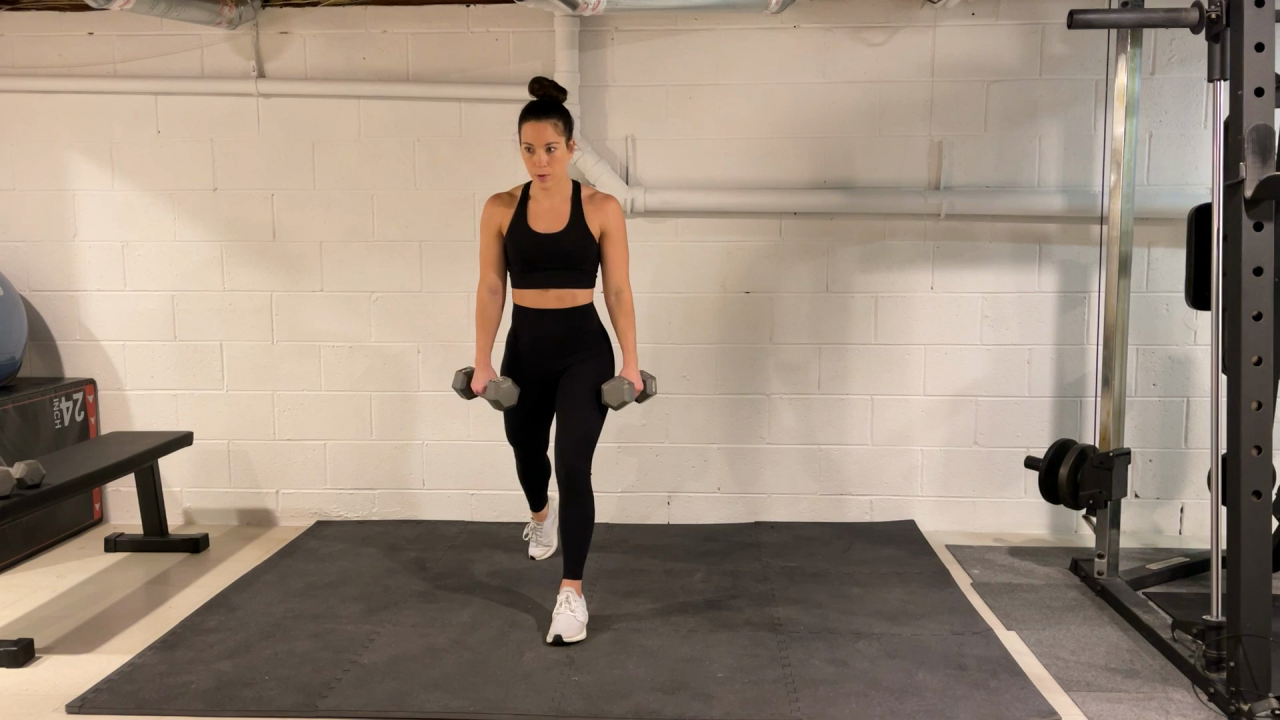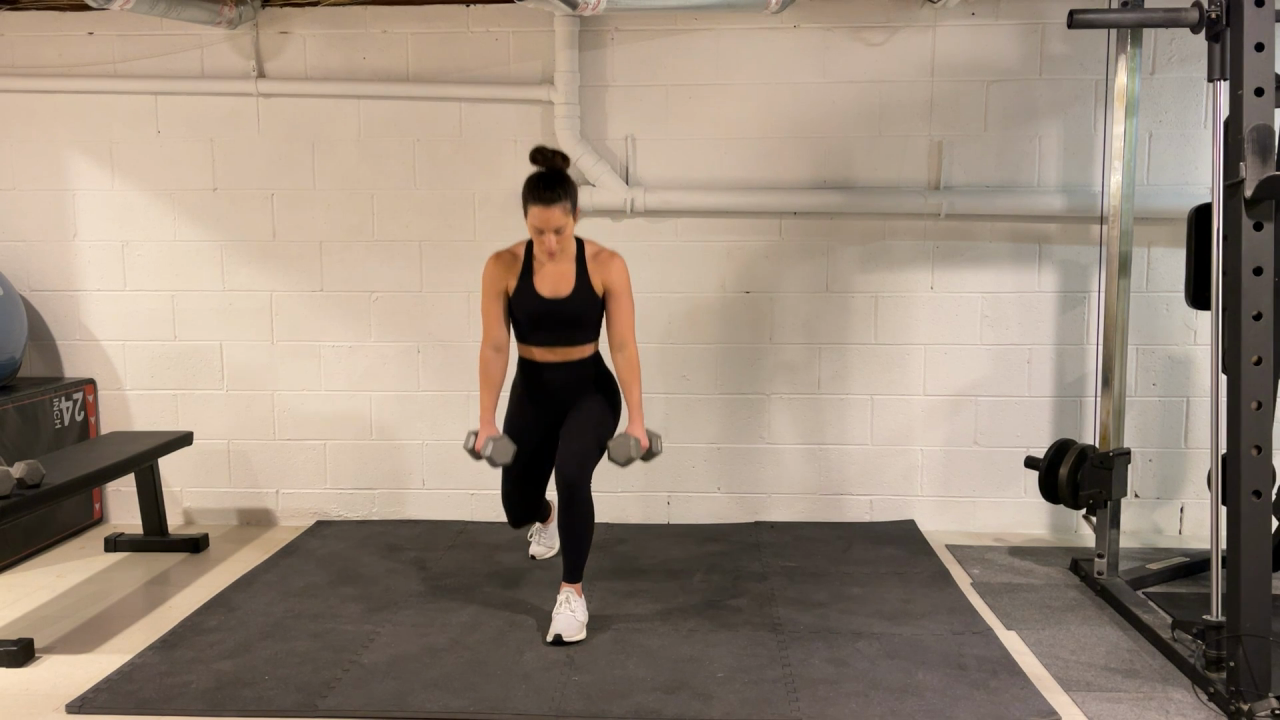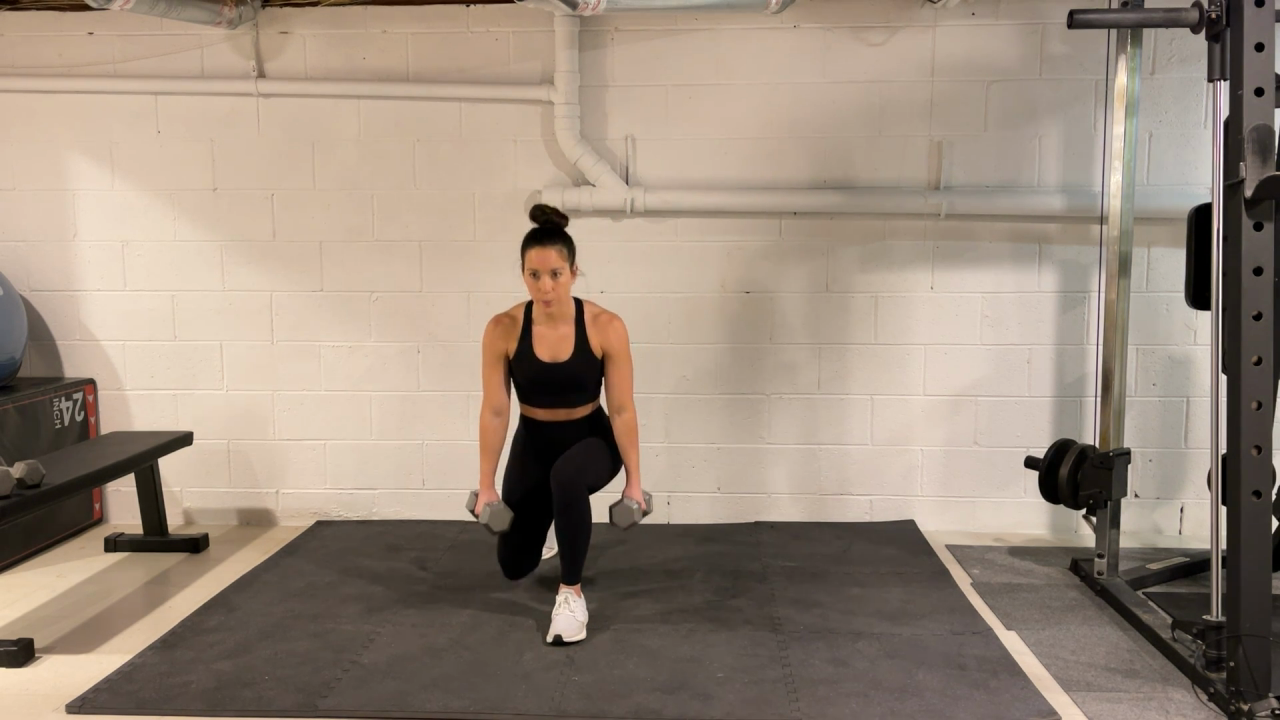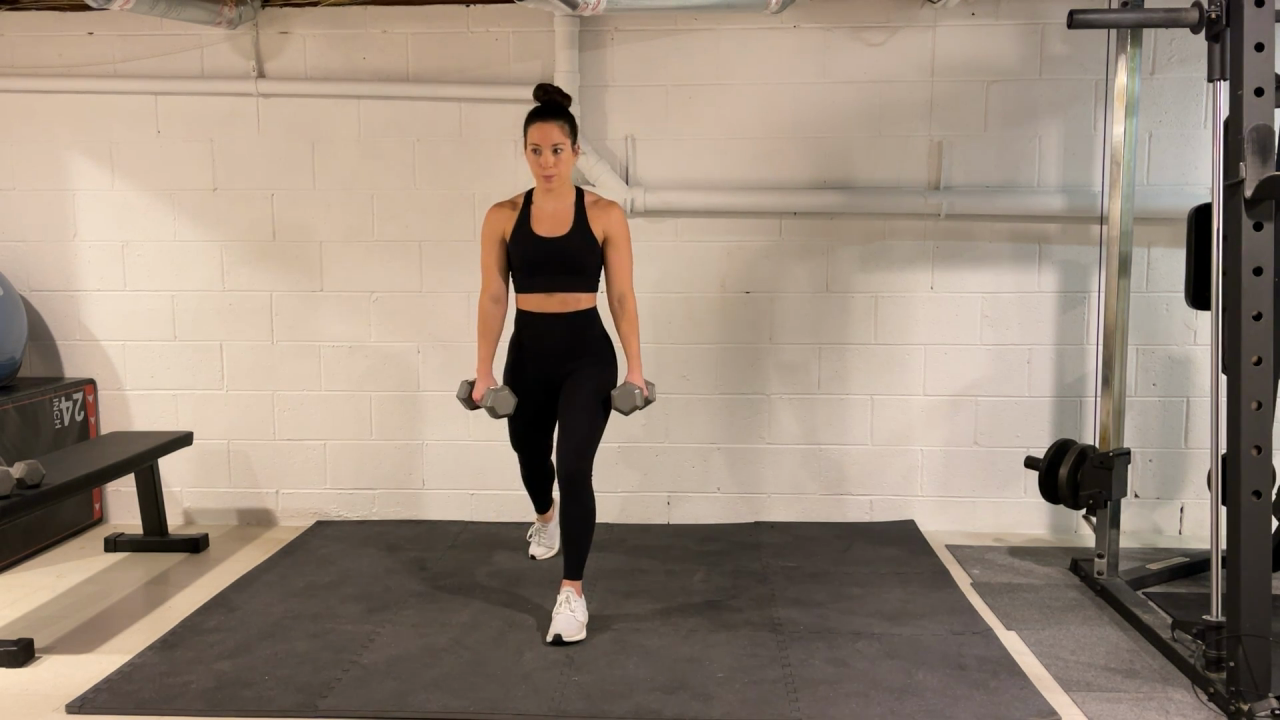
dt=0.7s
person 1, frame 1
left shoulder: (602, 208)
right shoulder: (501, 208)
left elbow: (618, 290)
right elbow: (491, 288)
left wrist: (631, 361)
right wrist: (482, 361)
left hip: (584, 350)
right hip: (524, 350)
left knee: (574, 467)
right knee: (527, 450)
left ankle: (573, 593)
right ankle: (541, 514)
person 1, frame 2
left shoulder: (607, 265)
right shoulder: (503, 266)
left elbow: (623, 346)
right elbow: (494, 347)
left wrist: (635, 417)
right wrist: (487, 419)
left hip: (590, 390)
right hip: (532, 392)
left knee: (573, 474)
right knee: (516, 505)
left ankle: (572, 593)
right ankle: (546, 515)
person 1, frame 3
left shoulder: (606, 326)
right shoulder: (503, 329)
left elbow: (622, 409)
right elbow: (494, 411)
left wrist: (633, 480)
right wrist: (486, 484)
left hip: (590, 438)
right hip: (533, 443)
left knee: (567, 481)
right knee: (514, 565)
left ankle: (571, 595)
right ankle: (548, 523)
person 1, frame 4
left shoulder: (605, 214)
right shoulder: (503, 216)
left elbow: (621, 295)
right elbow: (492, 298)
left wrist: (634, 366)
right wrist: (484, 370)
left hip: (587, 353)
right hip: (527, 354)
left knee: (575, 469)
right knee: (529, 454)
left ankle: (572, 593)
right ankle: (545, 515)
